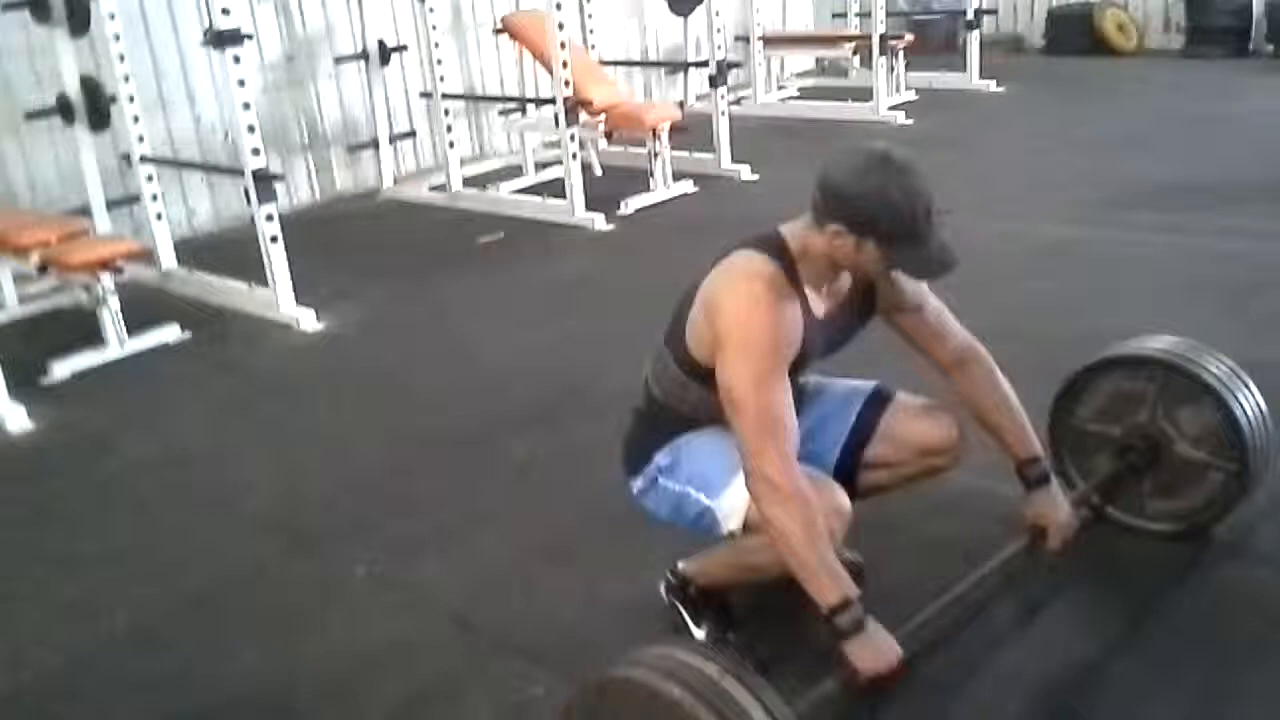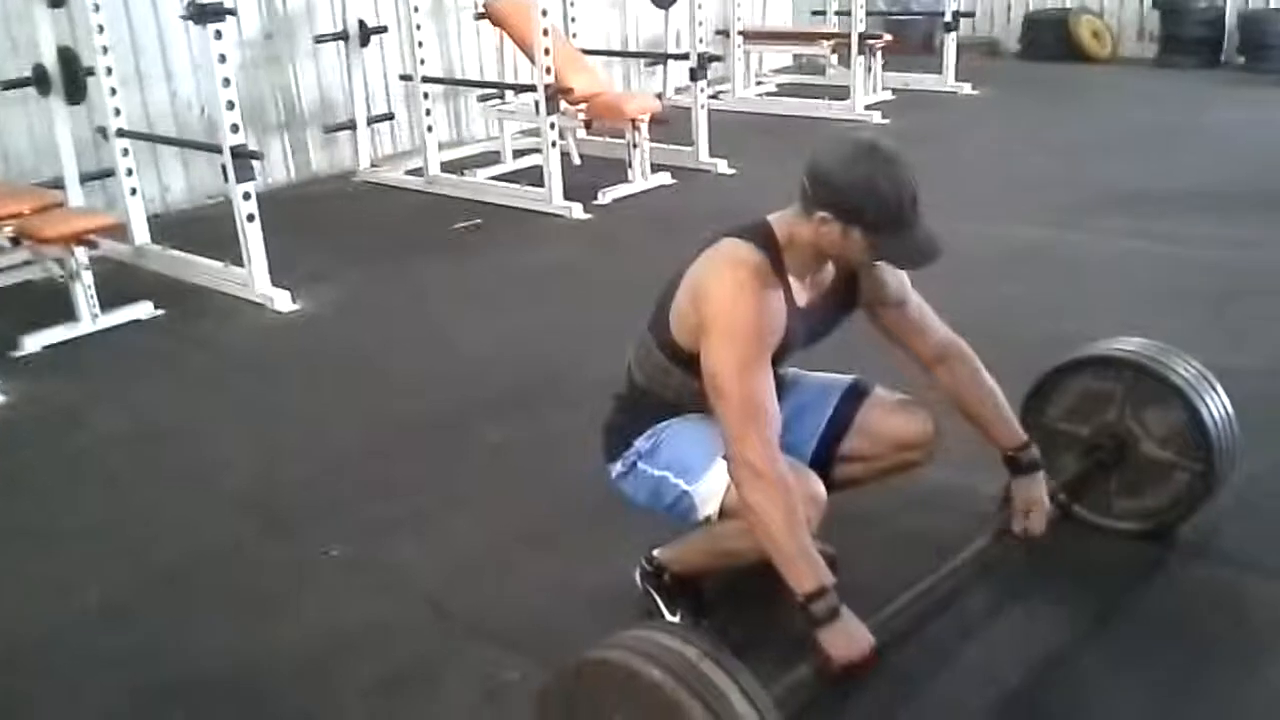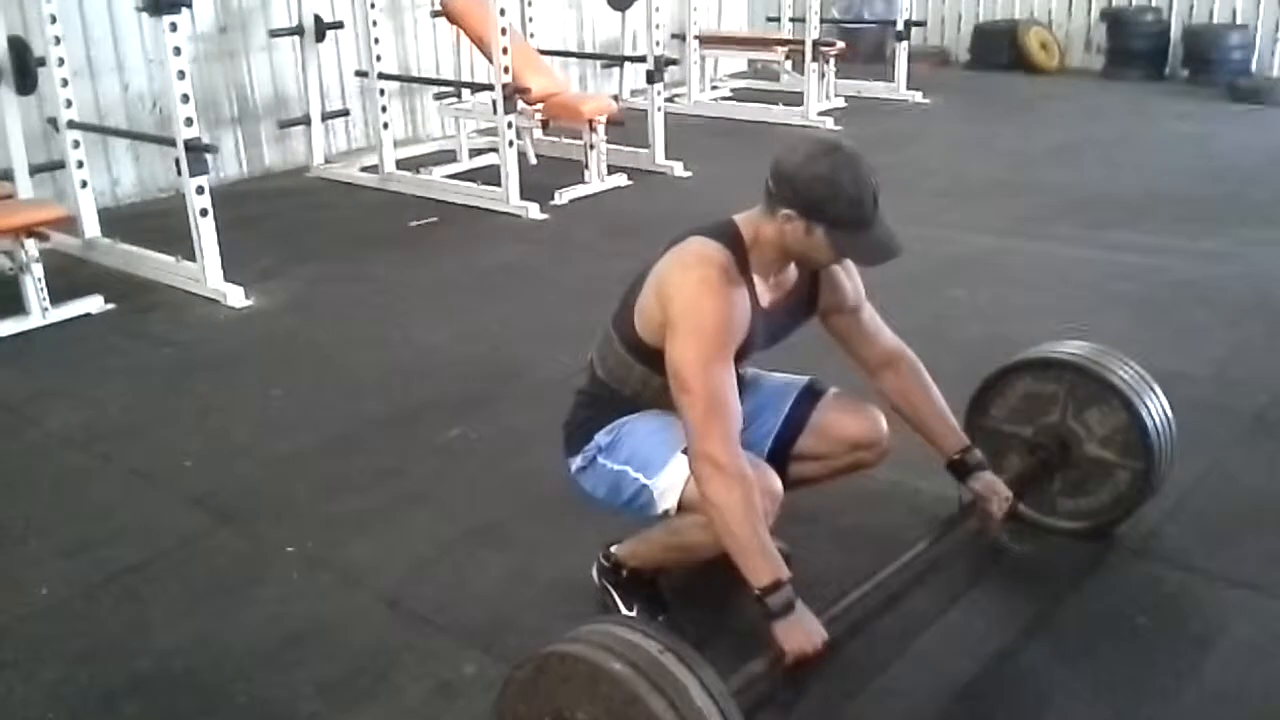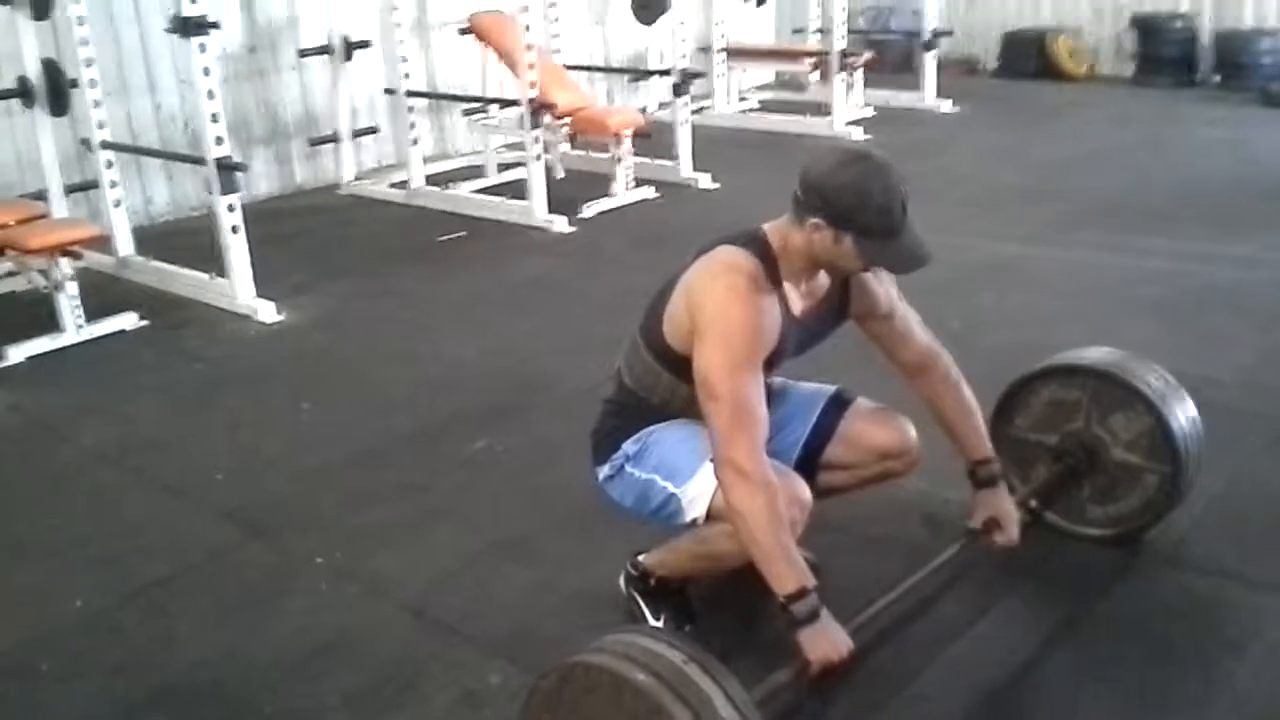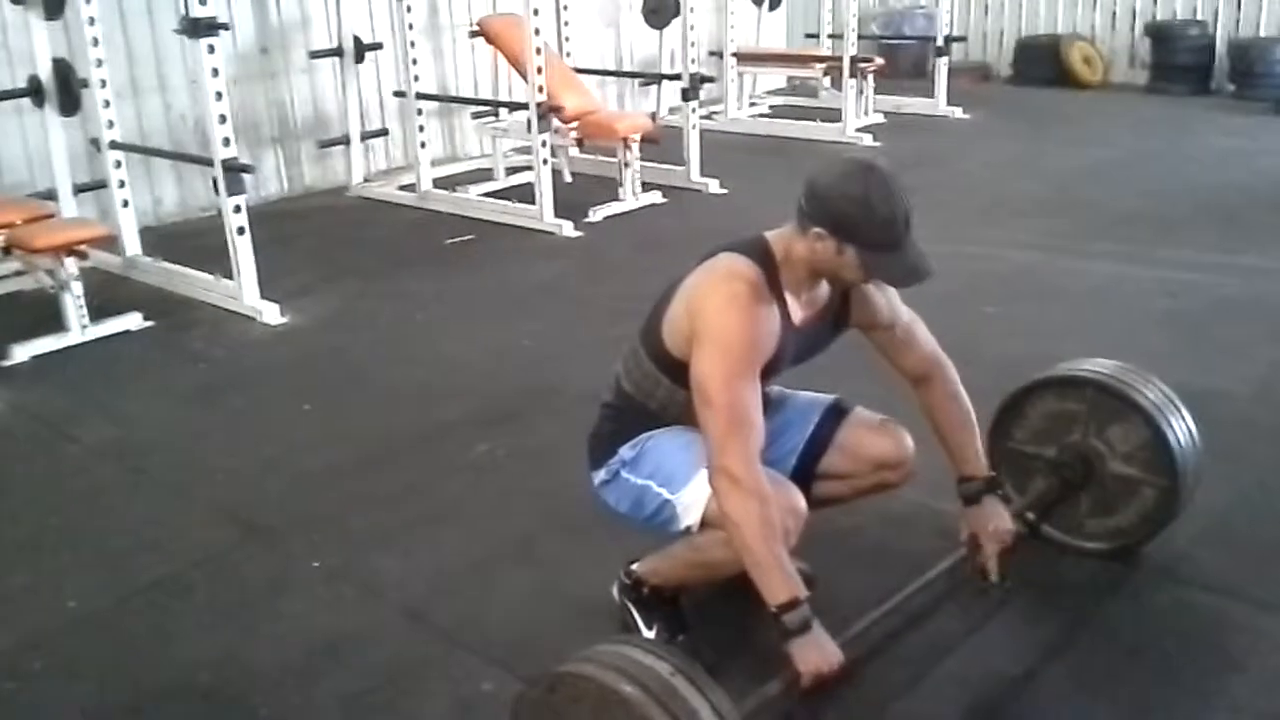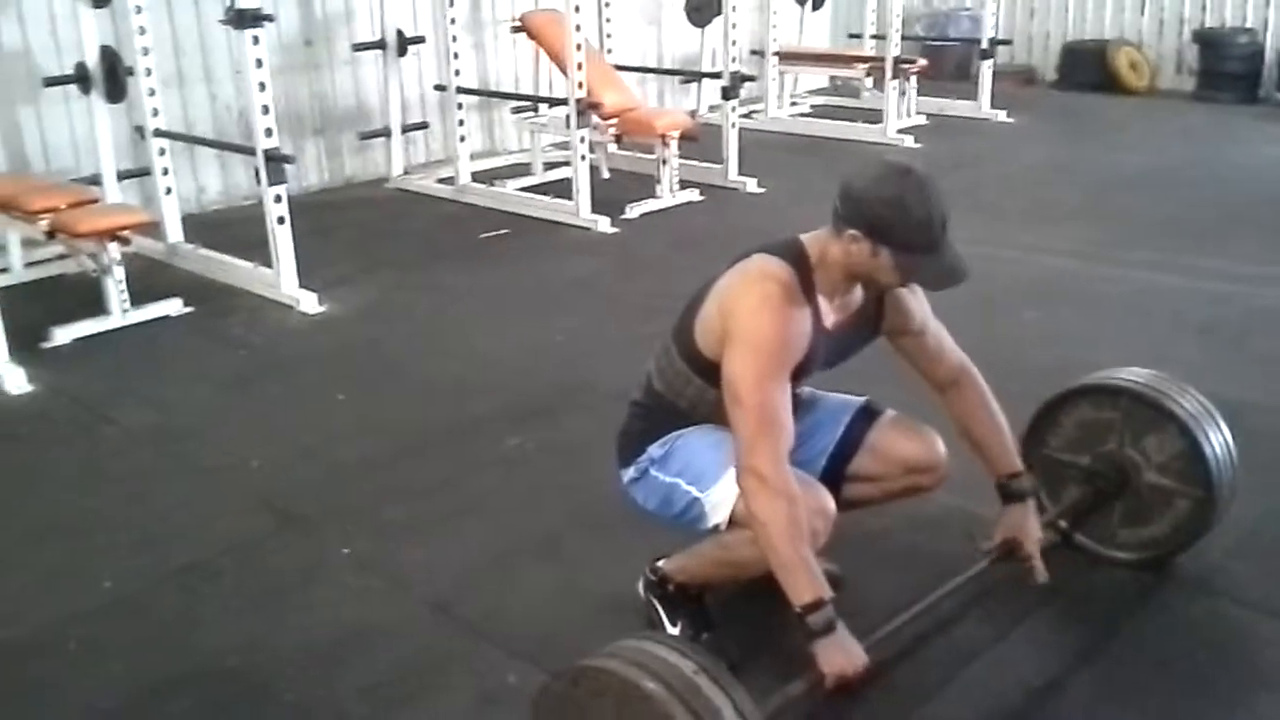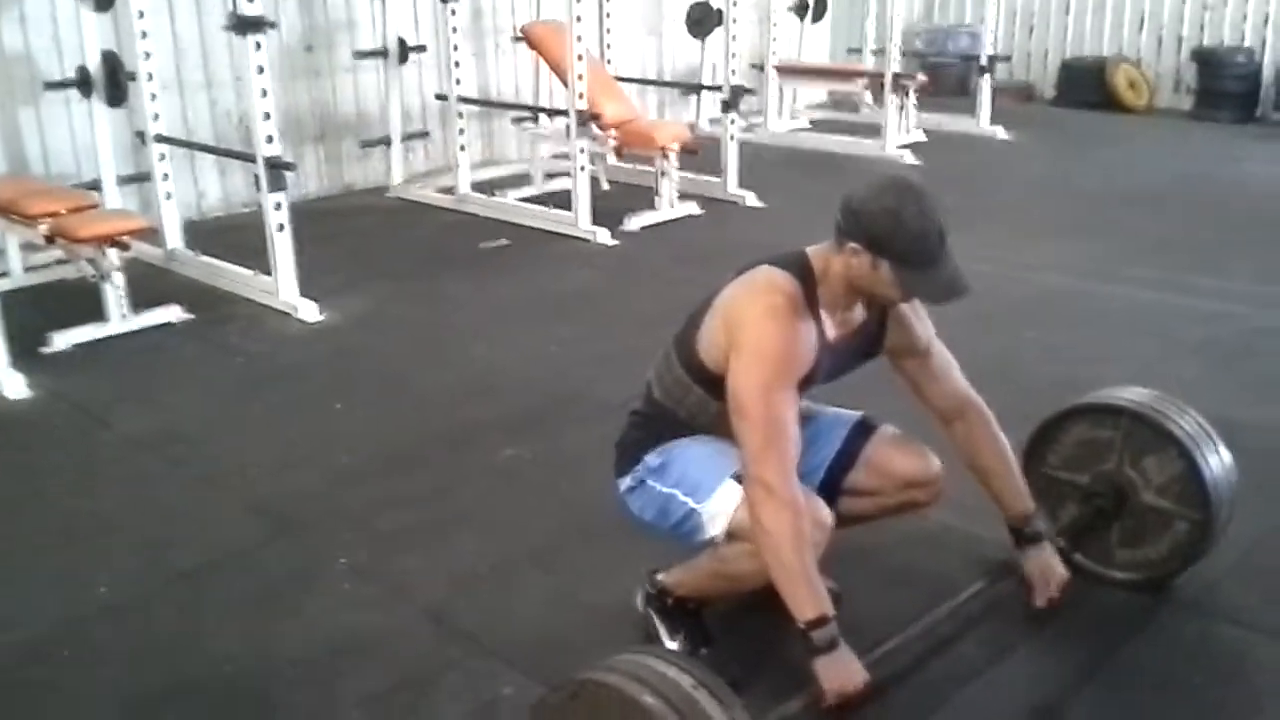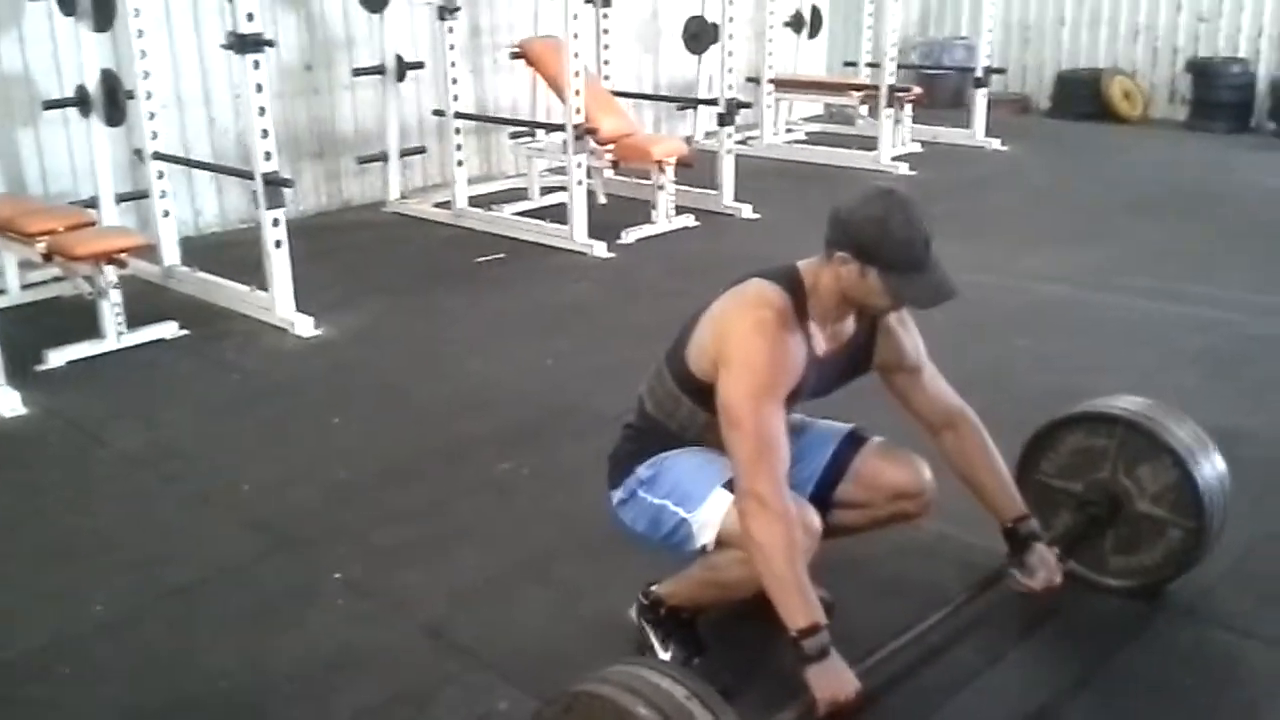
dt=0.3s
person 1, frame 1
left shoulder: (878, 268)
right shoulder: (757, 299)
left elbow: (964, 357)
right elbow: (773, 478)
left wrist: (1038, 477)
right wrist: (851, 622)
right hip: (678, 448)
left knee: (936, 437)
right knee: (825, 513)
left ankle: (810, 547)
right ankle: (692, 582)
person 1, frame 2
left shoulder: (858, 261)
right shoulder: (742, 287)
left elbow: (944, 353)
right elbow: (754, 464)
left wrist: (1024, 463)
right wrist: (826, 610)
right hip: (656, 435)
left knee: (911, 433)
right knee: (802, 500)
left ankle: (786, 533)
right ankle: (665, 569)
person 1, frame 3
left shoulder: (822, 266)
right shoulder: (707, 284)
left elbow: (889, 361)
right elbow: (715, 459)
left wrist: (968, 463)
right wrist: (781, 603)
left hip: (710, 398)
right hip: (614, 430)
left knee: (865, 434)
right knee: (757, 493)
left ankle: (737, 524)
right ankle: (624, 565)
person 1, frame 4
left shoulder: (855, 274)
right shoulder: (736, 293)
left elbow: (926, 362)
right elbow: (741, 467)
left wrist: (988, 476)
right wrist: (807, 612)
right hip: (642, 438)
left knee: (893, 443)
right knee: (786, 505)
left ankle: (767, 540)
right ankle: (650, 574)
person 1, frame 5
left shoulder: (854, 283)
right shoulder: (737, 301)
left elbow: (932, 372)
right elbow: (735, 474)
left wrist: (980, 492)
right wrist: (798, 623)
left hip: (737, 415)
right hip: (639, 445)
left knee: (890, 454)
right knee: (780, 513)
left ankle: (760, 547)
right ankle: (645, 583)
person 1, frame 6
left shoulder: (887, 286)
right shoulder: (770, 303)
left elbow: (956, 379)
right elbow: (763, 473)
left wrist: (1017, 493)
right wrist: (823, 624)
left hip: (767, 415)
right hip: (668, 443)
left knee: (922, 458)
right knee: (809, 515)
left ankle: (788, 547)
right ankle: (671, 579)
person 1, frame 7
left shoulder: (890, 308)
right shoulder: (774, 314)
left elbow: (961, 410)
right elbow: (769, 486)
left wrist: (1031, 535)
right wrist: (825, 642)
left hip: (766, 430)
right hip: (665, 454)
left knee: (919, 475)
right knee: (804, 527)
left ankle: (784, 564)
right ankle: (669, 593)
person 1, frame 8
left shoulder: (881, 322)
right shoulder: (762, 327)
left elbow: (951, 422)
right elbow: (761, 498)
left wrist: (1024, 534)
right wrist: (817, 650)
left hip: (757, 441)
right hip: (658, 466)
left knee: (909, 485)
right knee: (795, 532)
left ankle: (778, 575)
right ankle: (664, 605)
